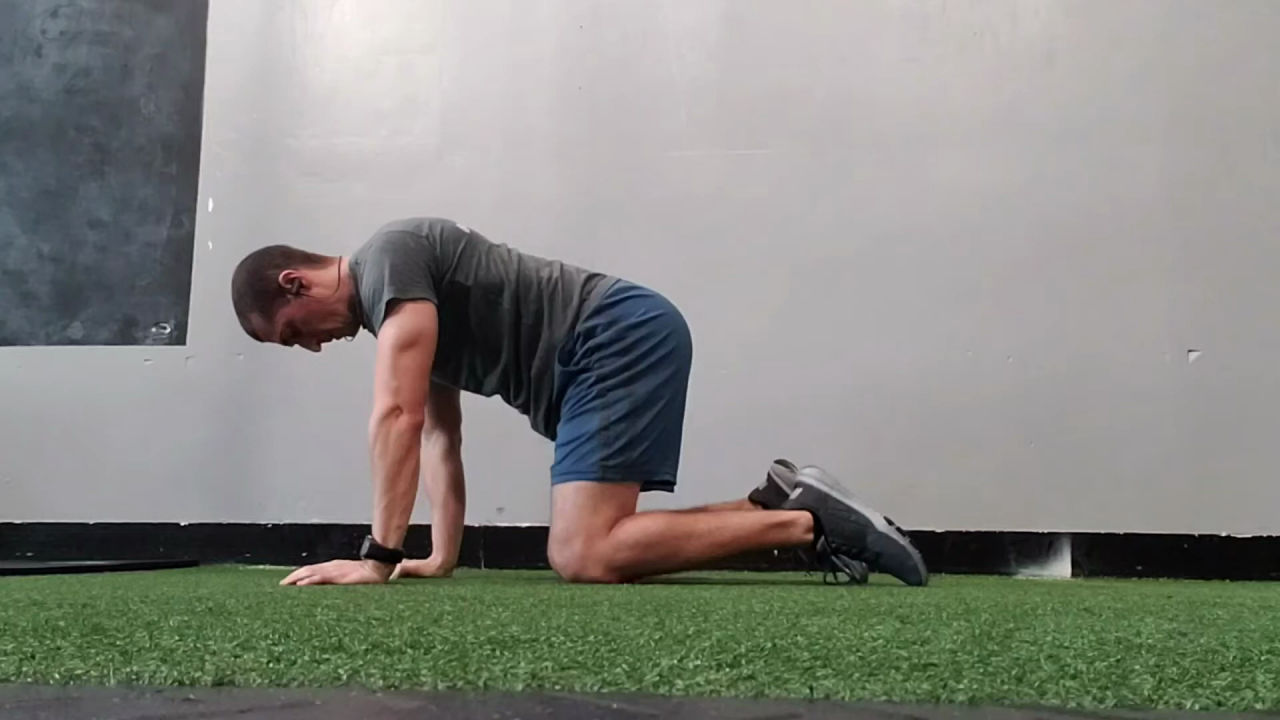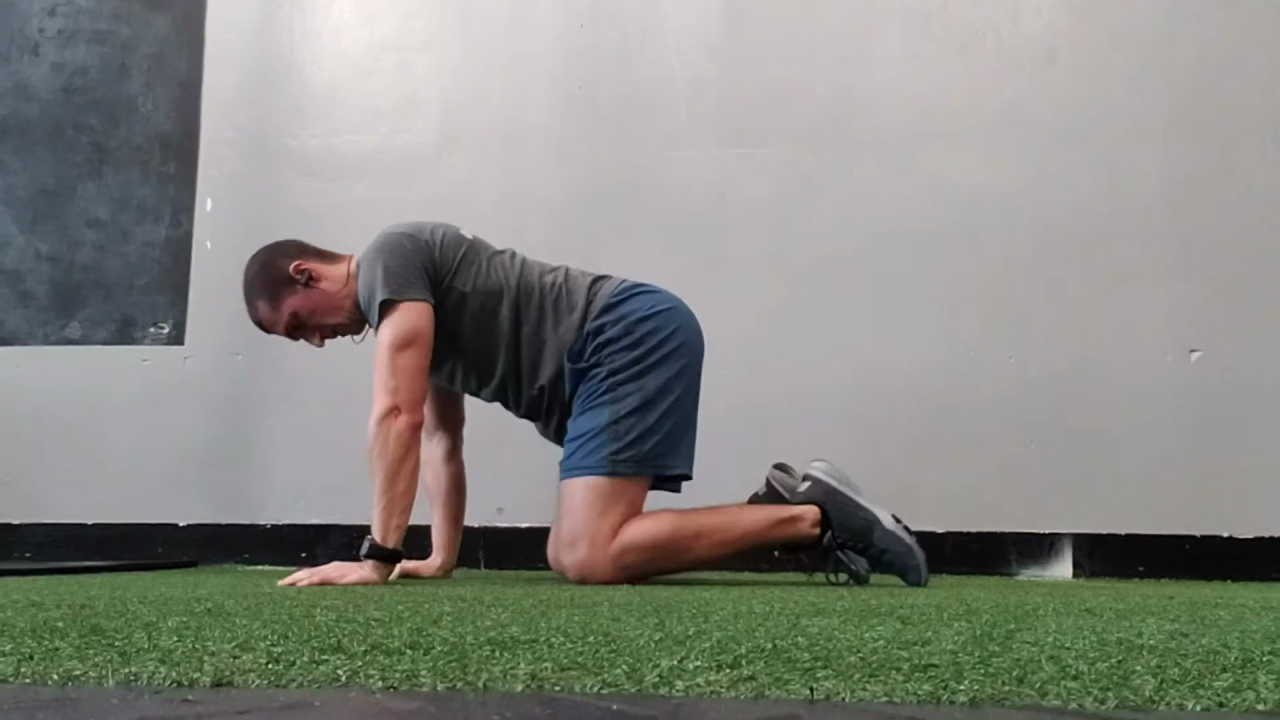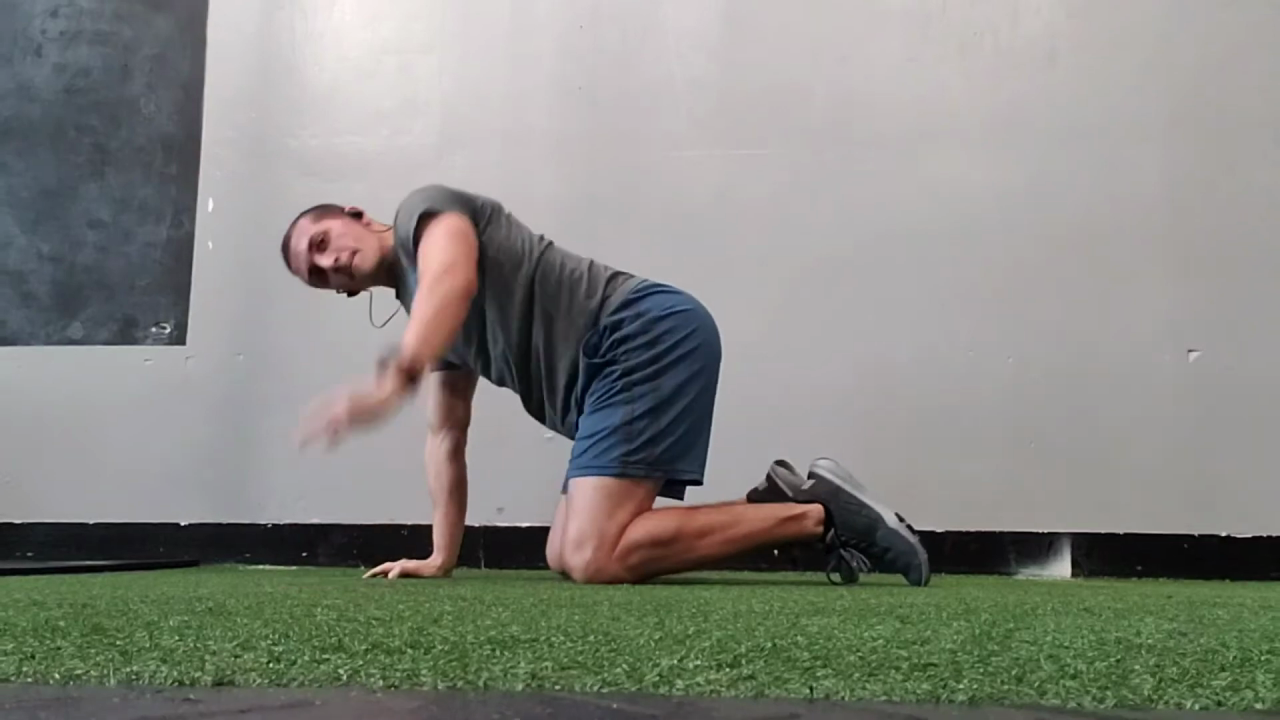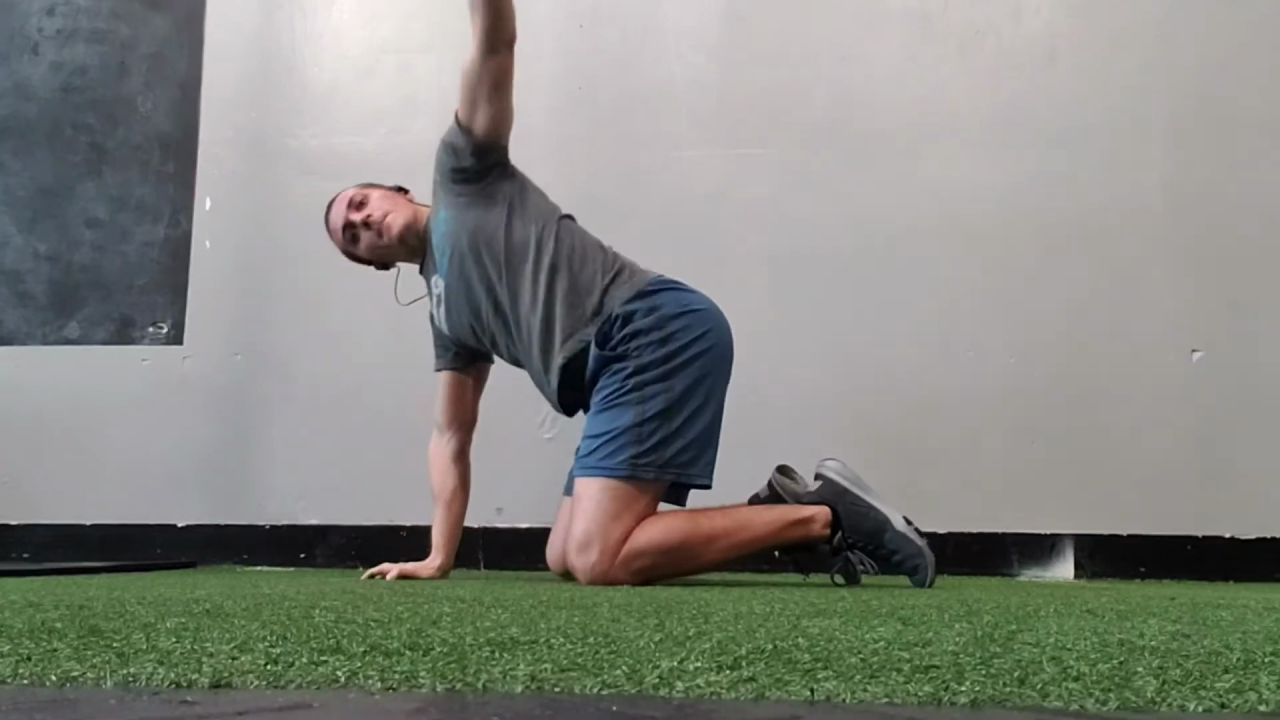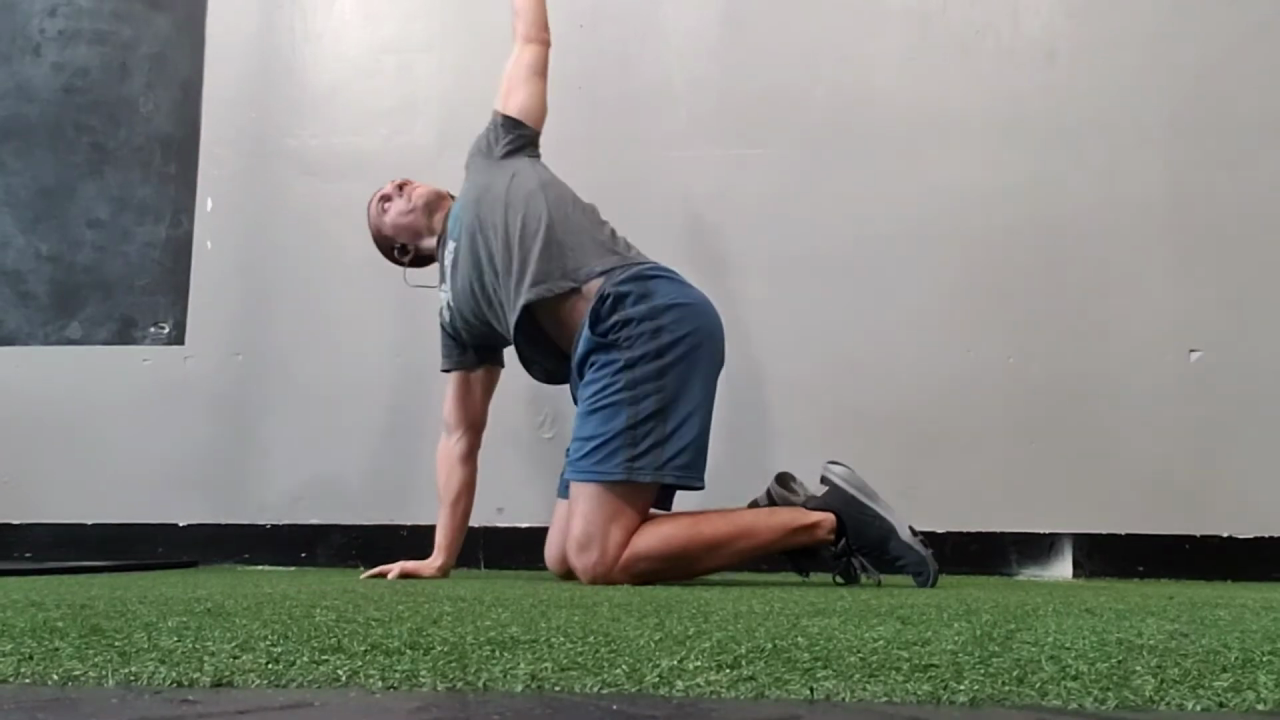
dt=0.4s
person 1, frame 1
left shoulder: (390, 257)
right shoulder: (405, 310)
left elbow: (397, 415)
right elbow: (438, 433)
left wrist: (379, 555)
right wrist: (443, 555)
left hip: (622, 334)
right hip: (616, 349)
left knee: (584, 556)
right knee: (578, 548)
left ankle: (808, 521)
right ankle: (773, 503)
person 1, frame 2
left shoulder: (388, 259)
right shoulder: (409, 313)
left elbow: (396, 415)
right elbow: (440, 437)
left wrist: (377, 556)
right wrist: (442, 556)
left hip: (633, 335)
right hip: (631, 349)
left knee: (589, 559)
right knee: (570, 555)
left ankle: (812, 515)
right ankle: (775, 507)
person 1, frame 3
left shoulder: (421, 213)
right shoulder: (417, 308)
left elbow: (454, 280)
right elbow: (445, 436)
left wrist: (394, 376)
right wrist: (440, 556)
left hip: (648, 334)
right hip: (624, 362)
left knee: (592, 558)
right knee: (566, 554)
left ankle: (814, 512)
right ankle: (772, 503)
person 1, frame 4
left shoulder: (462, 175)
right shoulder: (447, 311)
right elbow: (450, 436)
right wrist: (438, 557)
left hip: (658, 332)
right hip: (625, 363)
left knee: (599, 562)
right knee: (567, 557)
left ankle: (822, 515)
right ankle: (777, 512)
person 1, frame 5
left shoulder: (492, 160)
right shoulder: (457, 305)
right elbow: (460, 435)
right wrist: (440, 556)
left hip: (645, 320)
right hip: (609, 349)
left knee: (601, 562)
right knee: (565, 558)
left ankle: (827, 518)
right ankle: (784, 518)
